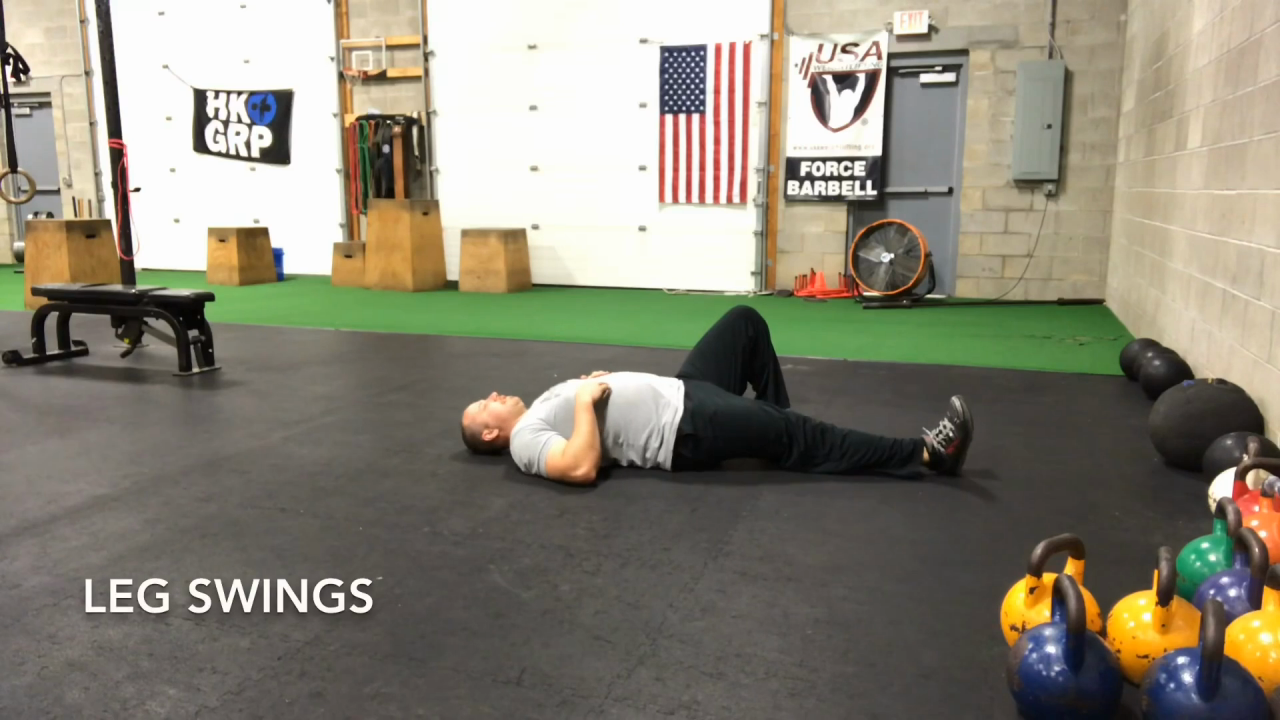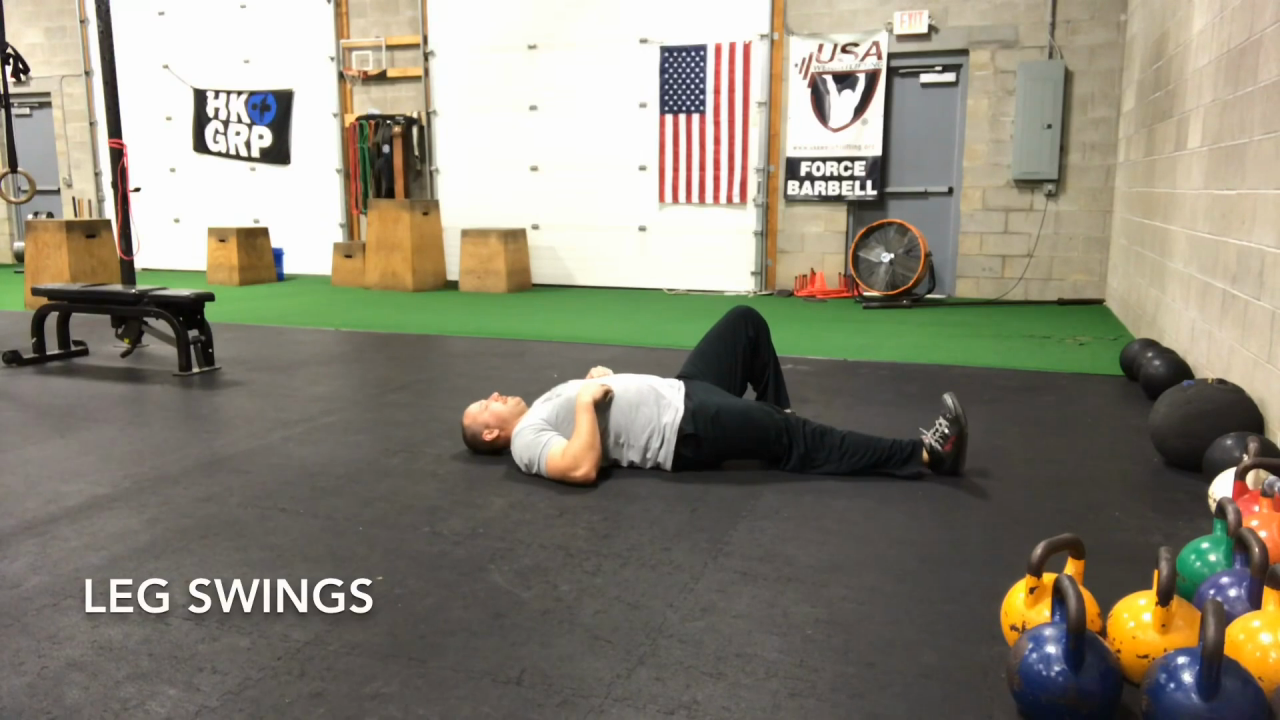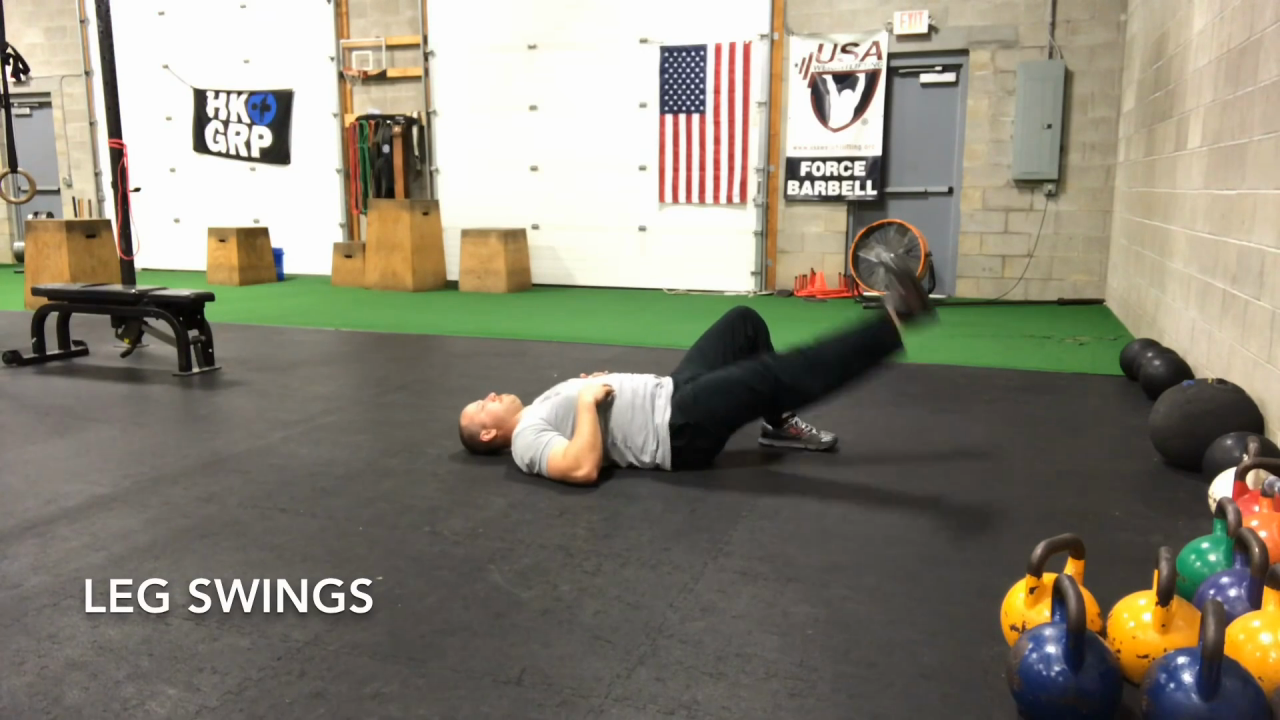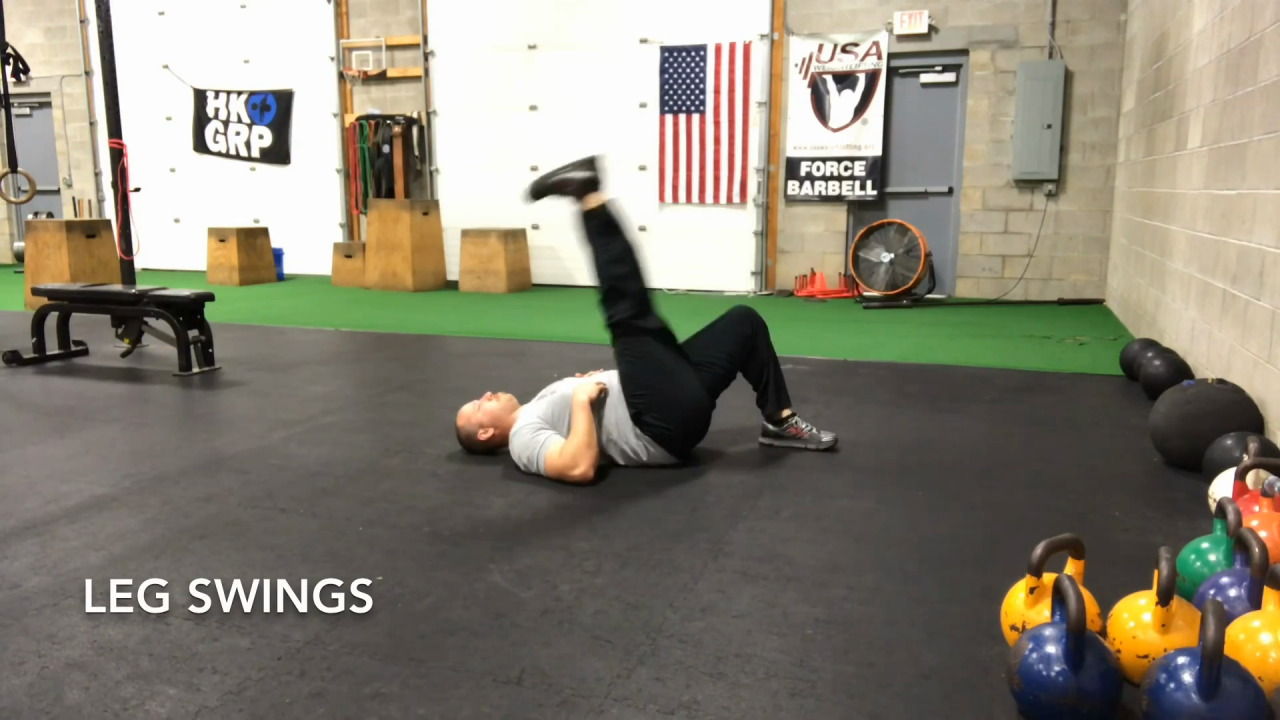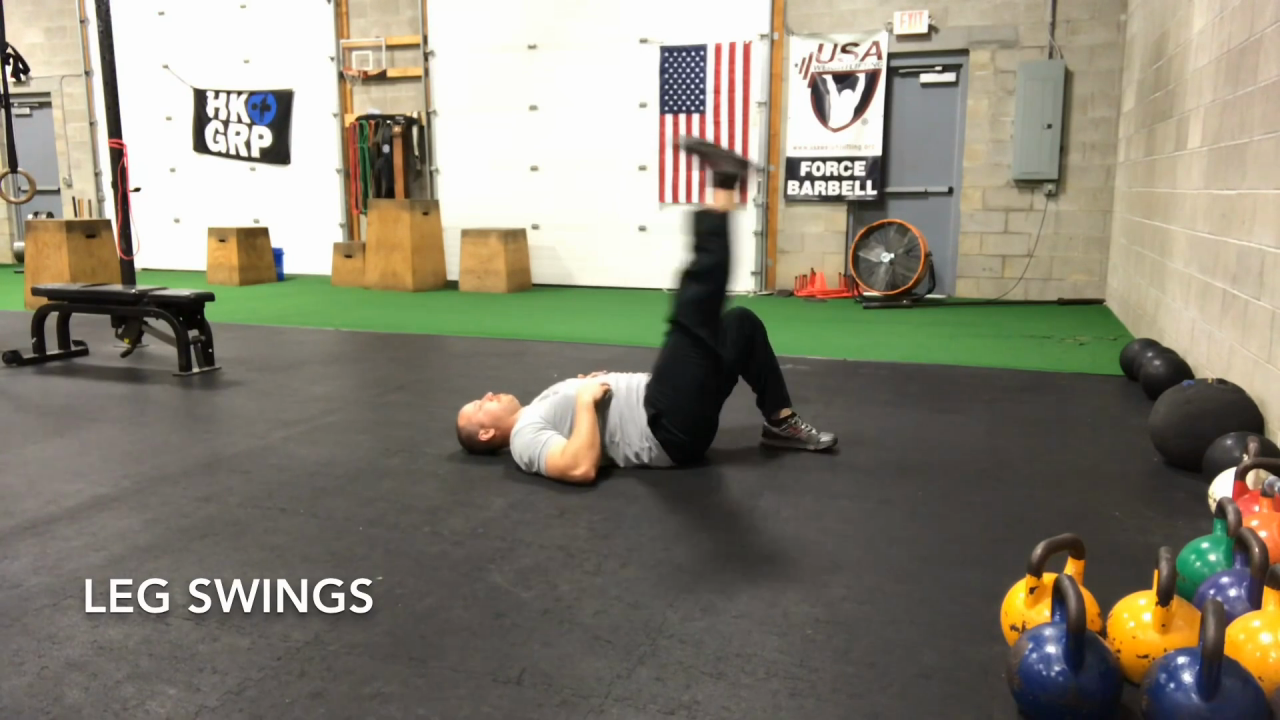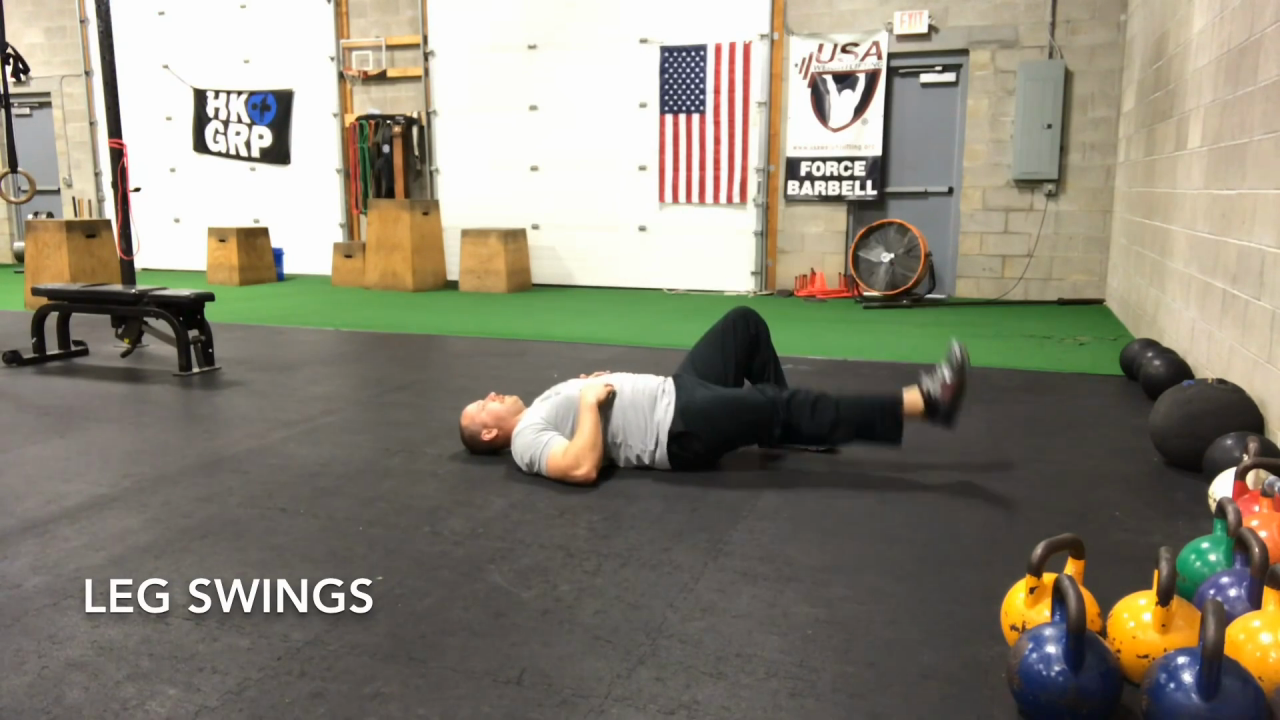
dt=0.5s
person 1, frame 1
left shoulder: (542, 409)
right shoulder: (525, 440)
right elbow: (582, 469)
left wrist: (595, 382)
right wrist: (585, 402)
left hip: (681, 393)
right hip: (686, 432)
left knee: (744, 322)
right knee: (795, 436)
left ankle: (775, 418)
right ankle: (925, 452)
person 1, frame 2
left shoulder: (544, 408)
right shoulder: (527, 440)
right elbow: (583, 468)
left wrist: (597, 378)
right wrist: (586, 400)
left hip: (681, 393)
right hip: (686, 432)
left knee: (745, 322)
right knee: (796, 441)
left ankle: (777, 414)
right ankle: (926, 455)
person 1, frame 3
left shoulder: (539, 408)
right shoulder: (526, 442)
right elbow: (583, 467)
left wrist: (590, 388)
right wrist: (588, 401)
left hip: (670, 392)
right hip: (681, 433)
left knee: (741, 322)
right knee: (770, 378)
left ankle: (781, 425)
right ankle: (893, 321)
person 1, frame 4
left shoulder: (536, 411)
right shoulder: (524, 438)
right elbow: (581, 468)
left wrist: (590, 383)
right wrist: (583, 400)
left hip: (672, 403)
right hip: (668, 423)
left knee: (743, 321)
right knee: (630, 313)
left ankle: (780, 421)
person 1, frame 5
left shoulder: (537, 414)
right shoulder: (527, 440)
right elbow: (583, 468)
left wrist: (594, 382)
right wrist: (587, 401)
left hip: (673, 416)
right hip: (673, 431)
left knee: (743, 324)
right knee: (693, 319)
left ankle: (782, 424)
person 1, frame 6
left shoulder: (540, 408)
right shoulder: (526, 439)
right elbow: (583, 467)
left wrist: (596, 385)
right wrist: (590, 400)
left hip: (675, 393)
right hip: (681, 434)
left knee: (745, 322)
right knee: (786, 405)
left ankle: (787, 429)
right ankle: (922, 401)
